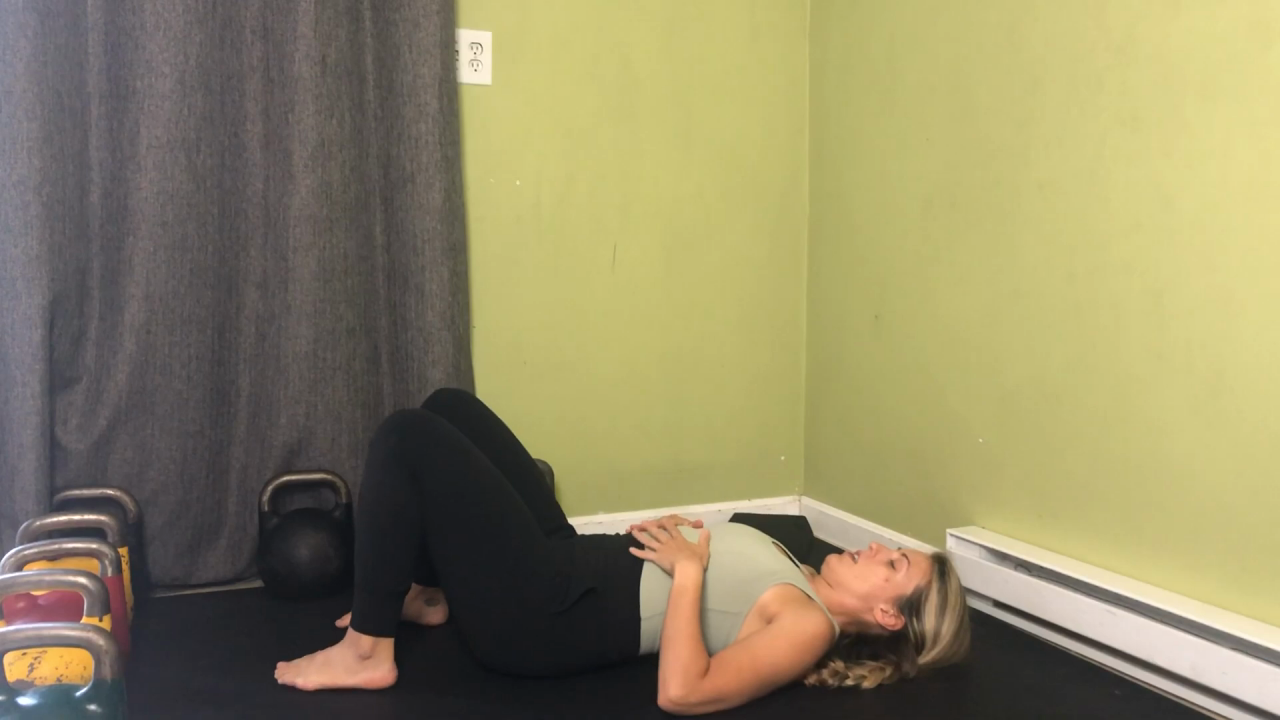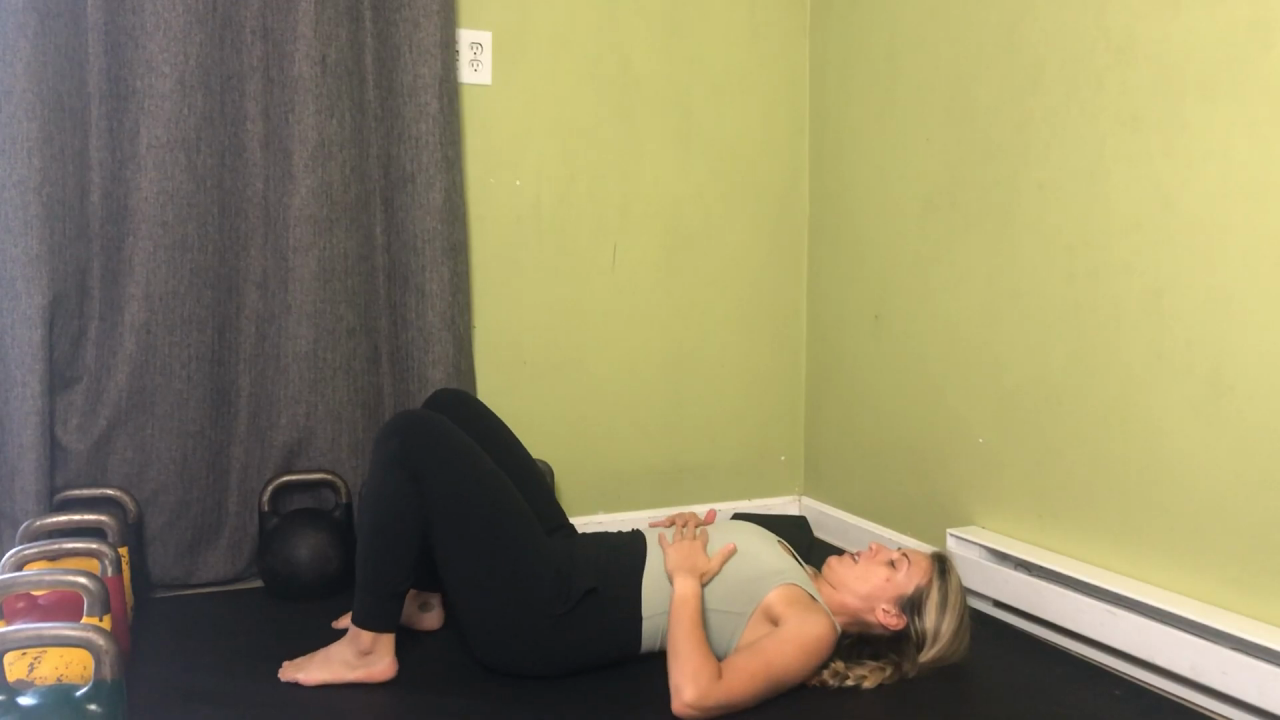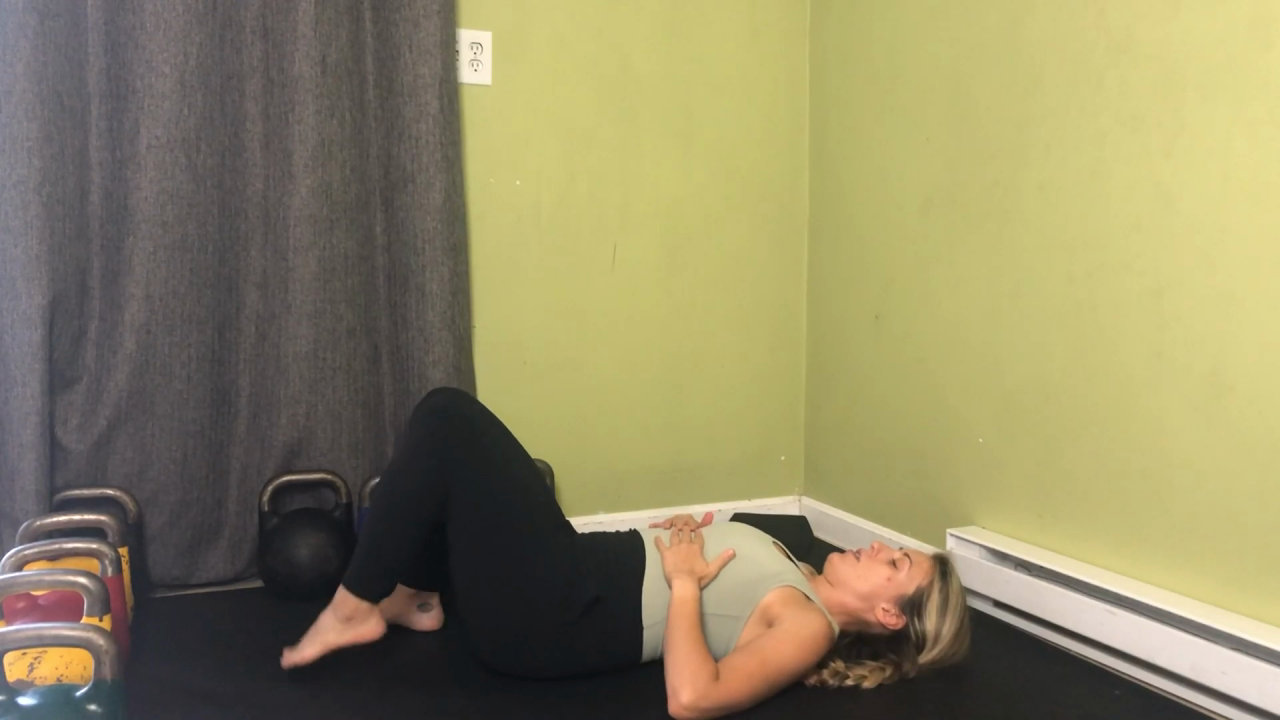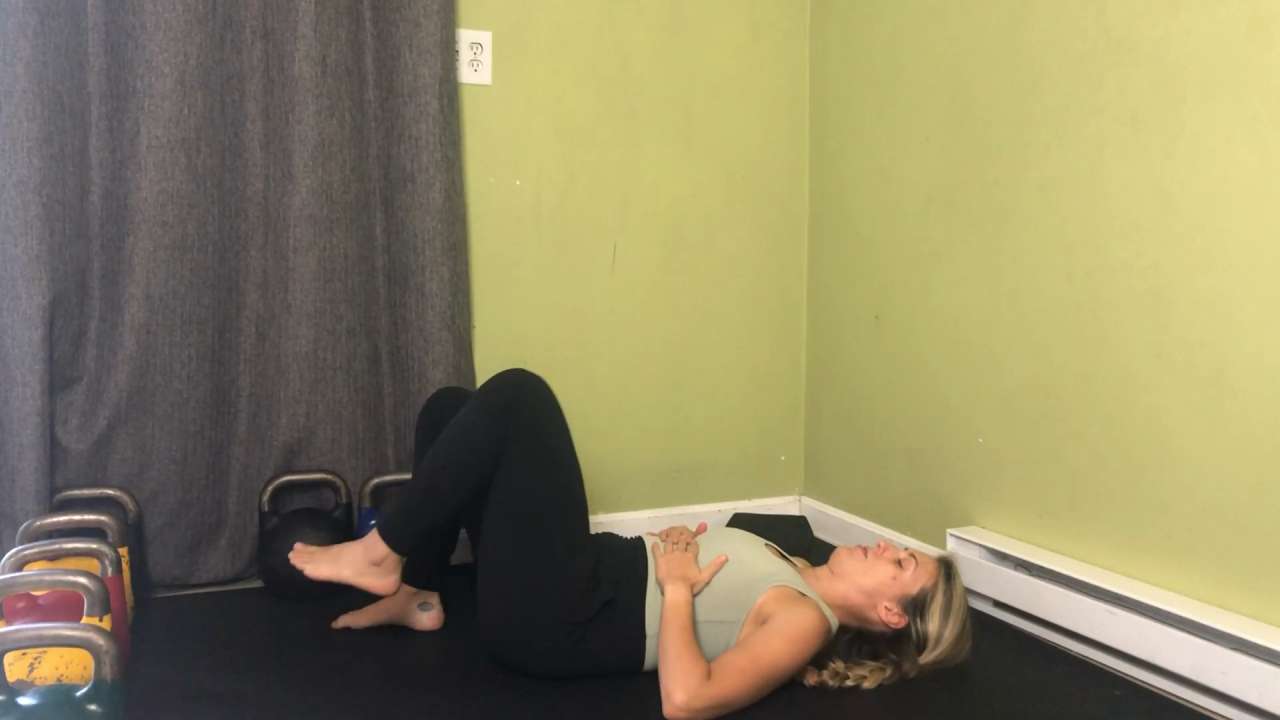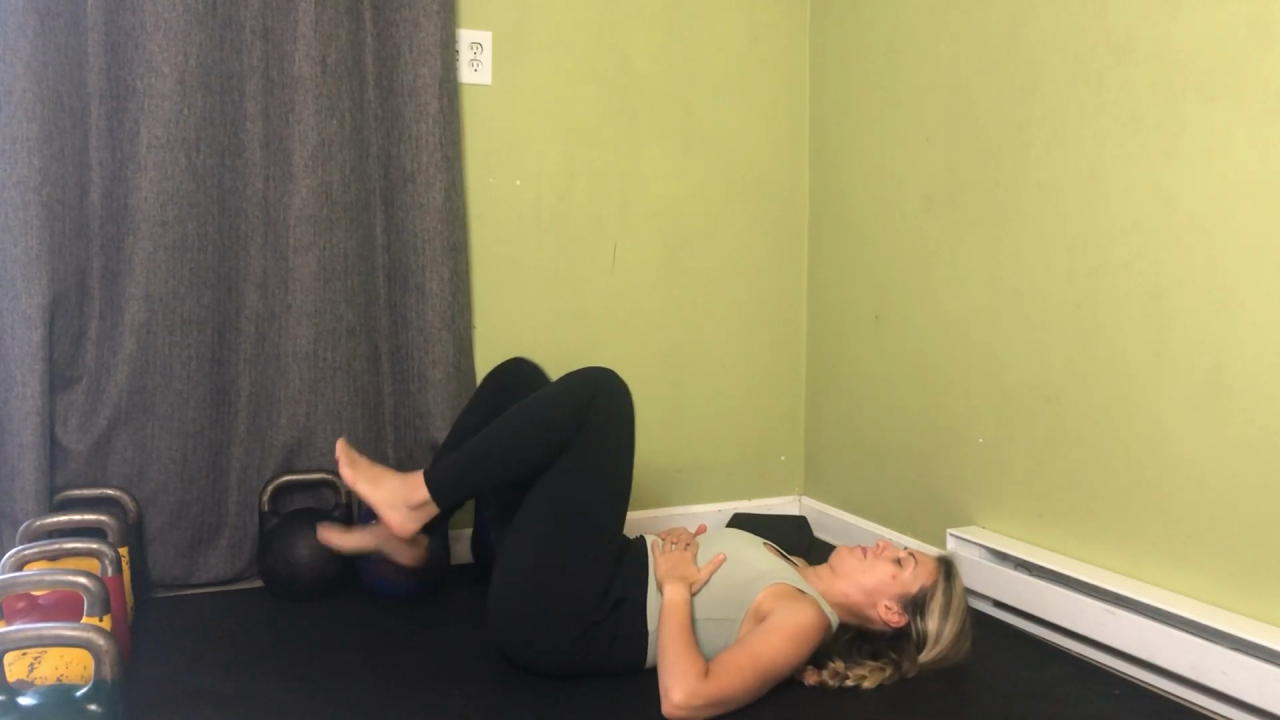
dt=0.3s
person 1, frame 1
left shoulder: (809, 627)
right shoulder: (798, 581)
left wrist: (687, 570)
right wrist: (676, 534)
left hip: (538, 617)
right hip: (569, 563)
left knee: (406, 438)
right knee: (450, 406)
left ankle: (367, 652)
right ankle: (425, 592)
person 1, frame 2
left shoulder: (812, 629)
right shoulder: (800, 582)
left wrist: (686, 579)
right wrist: (689, 534)
left hip: (540, 615)
right hip: (570, 563)
left knee: (408, 439)
right knee: (448, 408)
left ankle: (368, 646)
right ankle: (421, 596)
person 1, frame 3
left shoulder: (810, 628)
right shoulder: (799, 582)
left wrist: (683, 581)
right wrist: (684, 534)
left hip: (542, 620)
right hip: (574, 565)
left knee: (443, 425)
right knee: (446, 404)
left ankle: (356, 608)
right ankle: (417, 597)
person 1, frame 4
left shoulder: (805, 623)
right shoulder: (796, 578)
left wrist: (675, 587)
right wrist: (677, 547)
left hip: (549, 620)
right hip: (603, 570)
left knee: (517, 395)
right knee: (451, 408)
left ankle: (382, 555)
right ankle: (415, 597)
person 1, frame 5
left shoulder: (804, 618)
right shoulder: (796, 576)
left wrist: (675, 586)
right wrist: (674, 550)
left hip: (554, 619)
right hip: (583, 585)
left knee: (598, 392)
right knee: (518, 375)
left ankle: (414, 501)
right ankle: (411, 517)
